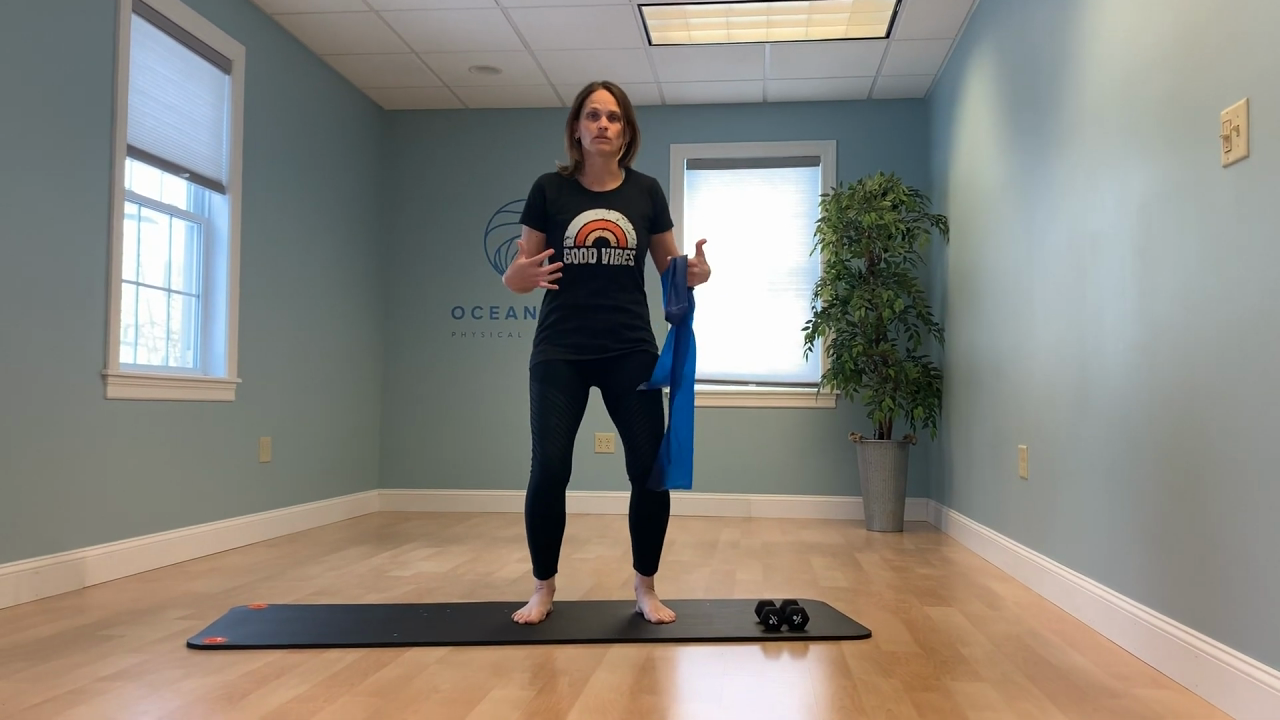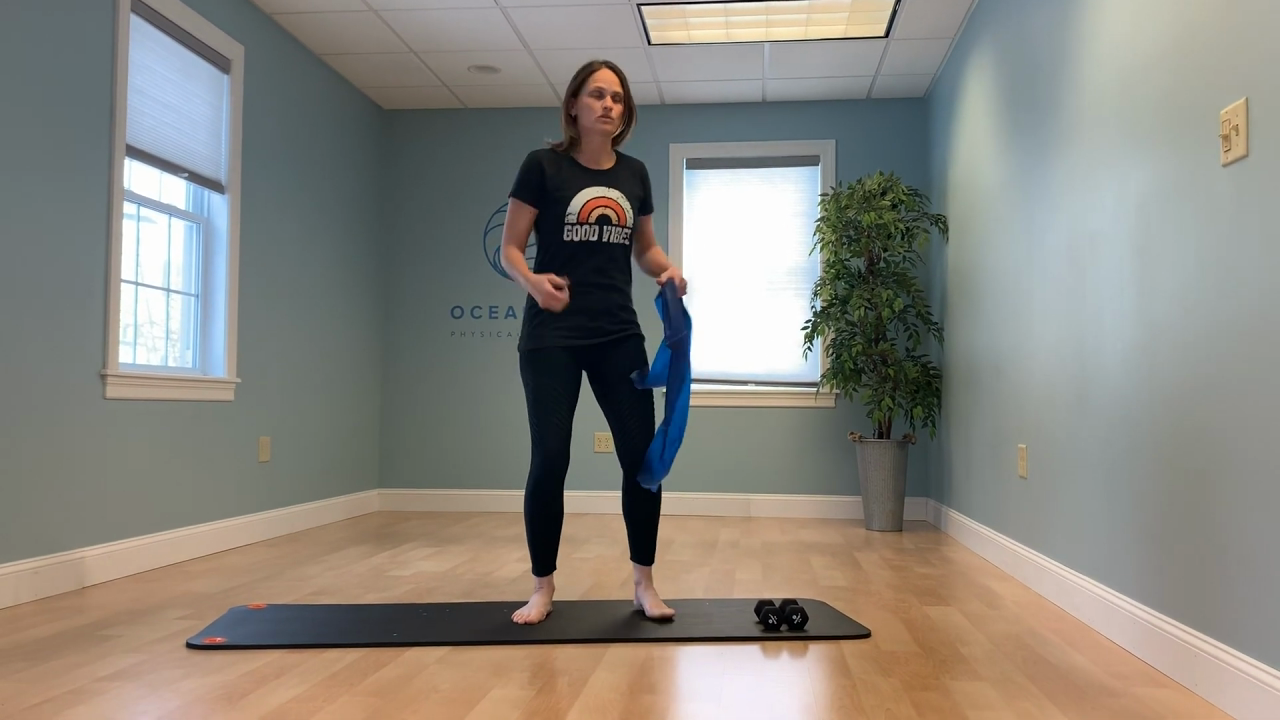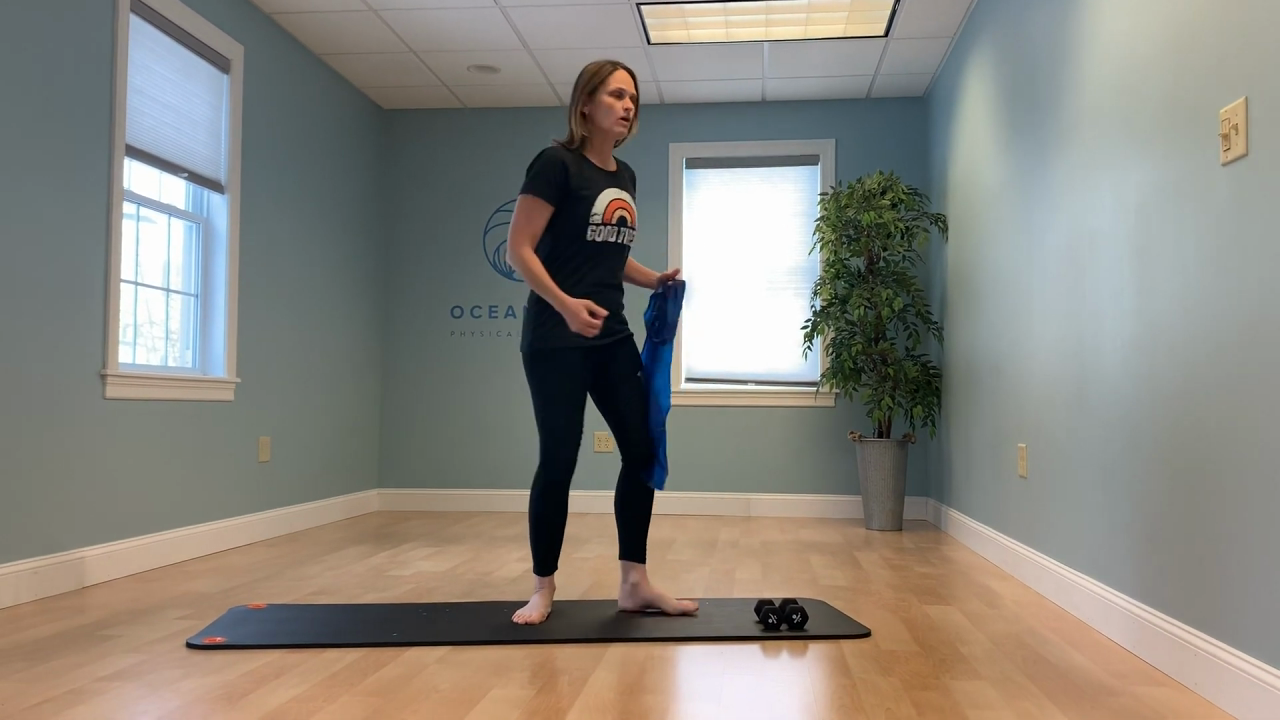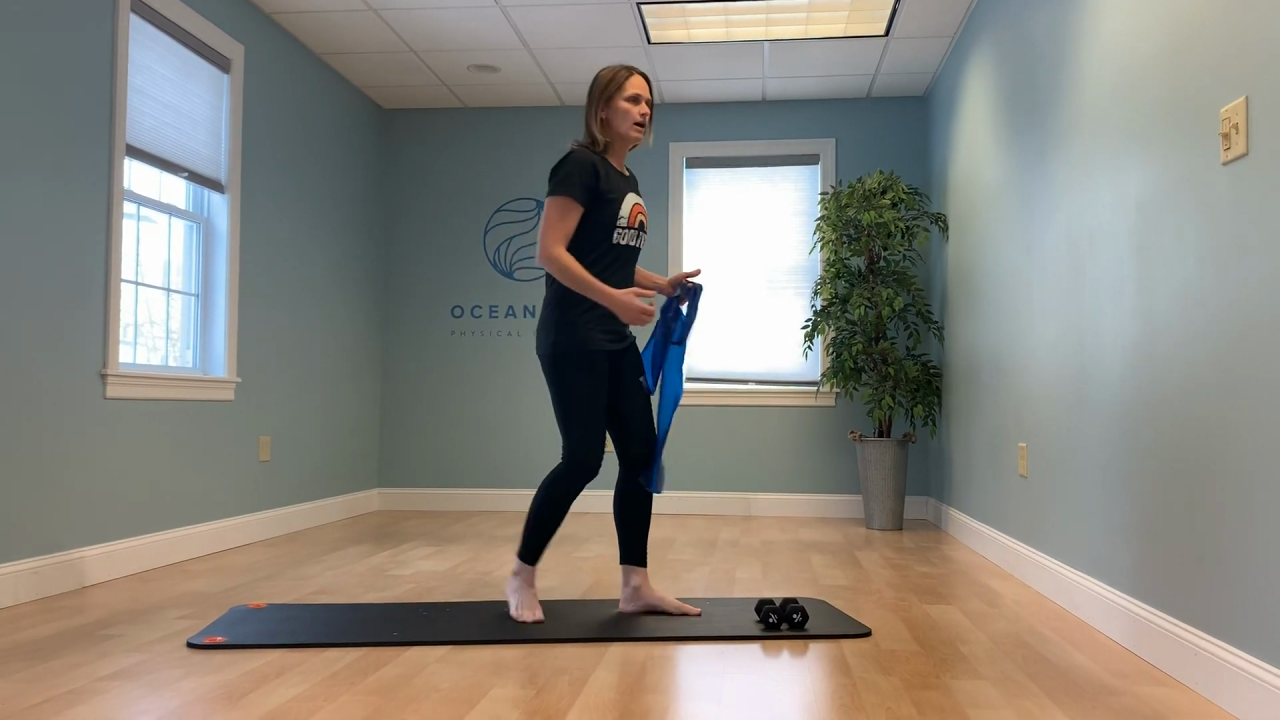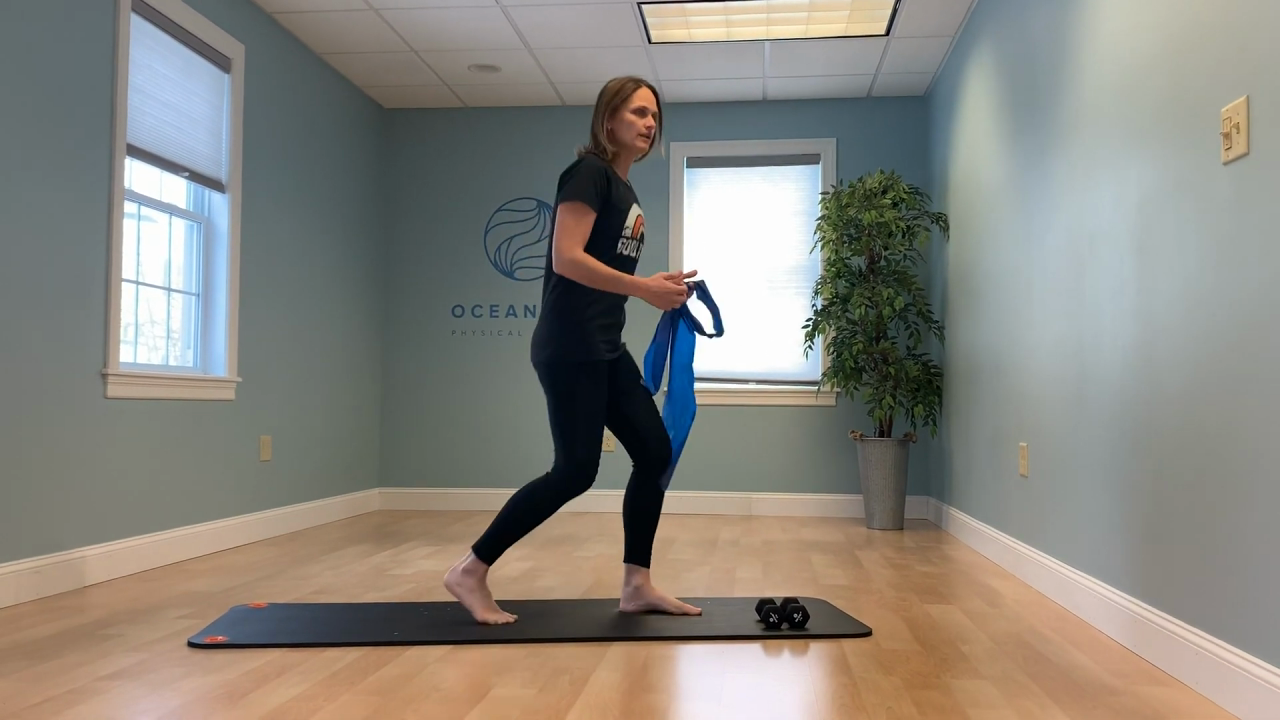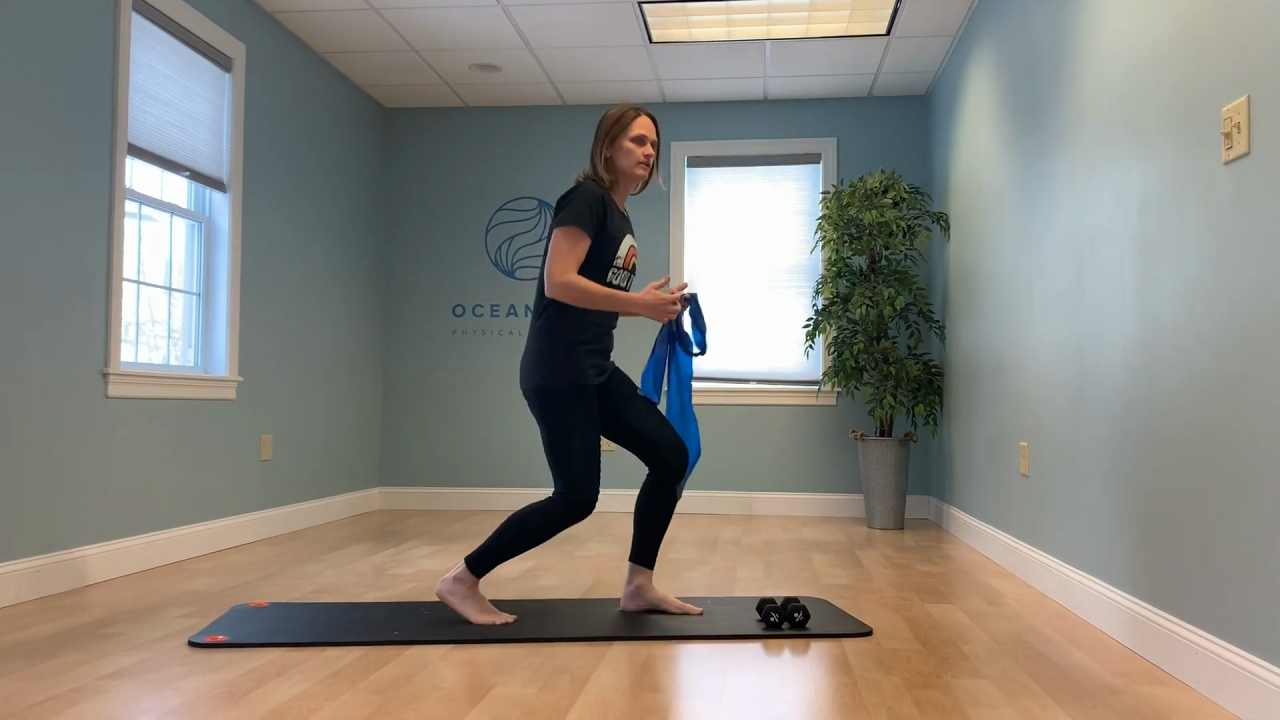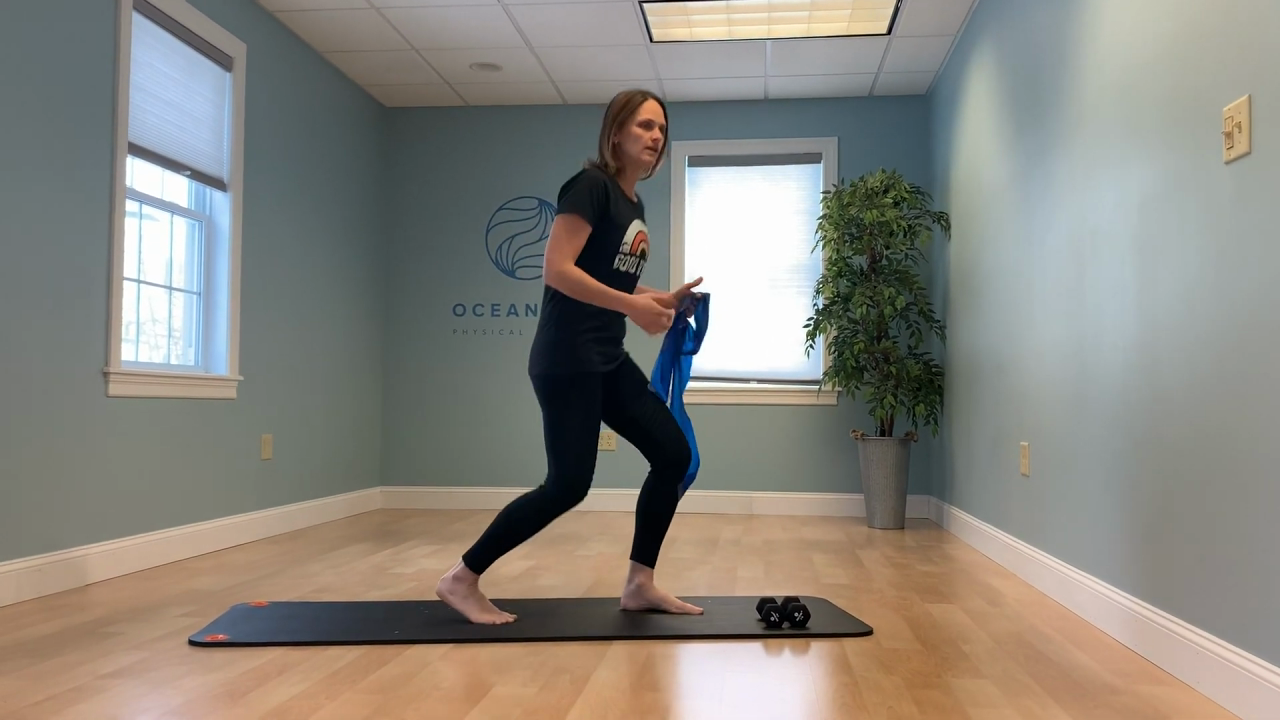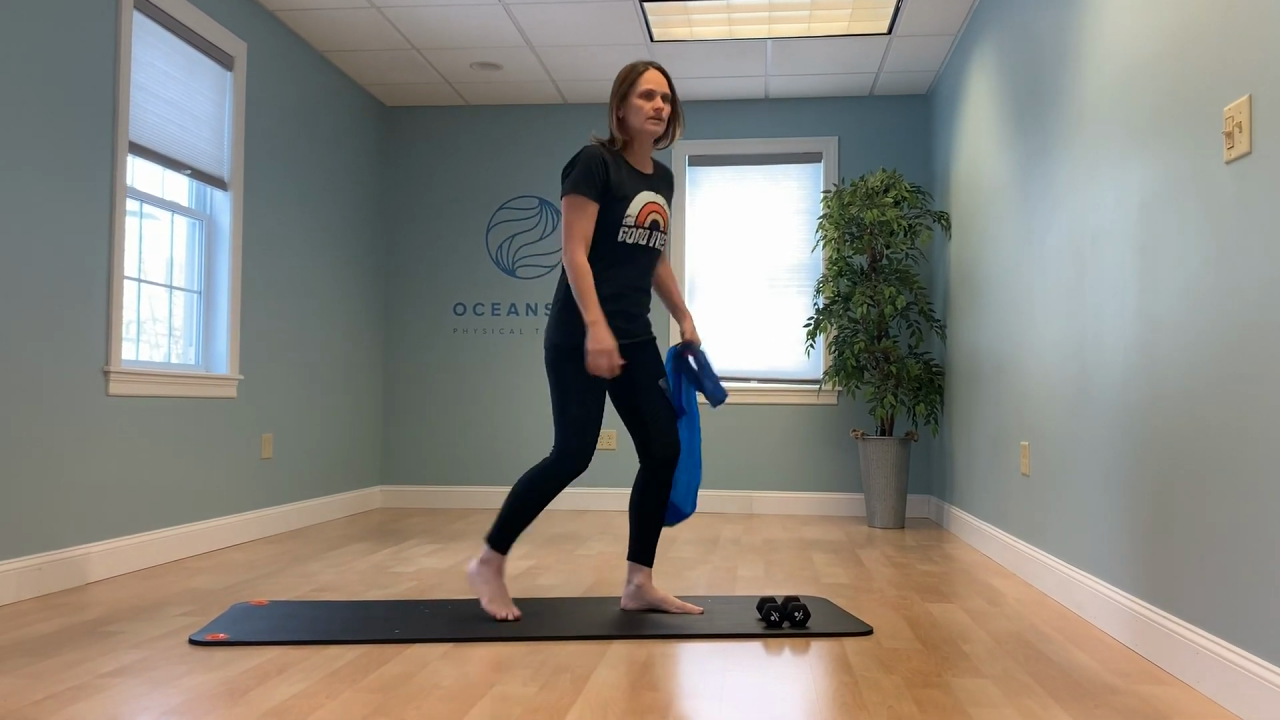
dt=0.2s
person 1, frame 1
left shoulder: (646, 192)
right shoulder: (550, 190)
left elbow: (667, 264)
right elbow: (519, 272)
left wrist: (695, 270)
right wrist: (519, 278)
left hip: (630, 351)
right hip: (559, 352)
left knee: (650, 468)
right knee: (548, 468)
left ankle: (645, 588)
right ankle: (543, 588)
person 1, frame 2
left shoulder: (635, 173)
right shoulder: (543, 166)
right elbow: (510, 247)
left wrist: (667, 272)
right wrist: (532, 283)
left hip: (618, 334)
right hip: (552, 336)
left knee: (641, 452)
right knee: (551, 459)
left ankle: (644, 579)
right ankle: (542, 587)
person 1, frame 3
left shoulder: (624, 175)
right shoulder: (555, 163)
right elbow: (519, 249)
left wrist: (655, 279)
right wrist: (563, 304)
left hip: (611, 337)
right hip: (555, 338)
left knee: (642, 450)
right knee: (559, 457)
left ankle: (635, 583)
right ankle: (543, 589)
person 1, frame 4
left shoulder: (626, 176)
right shoulder: (579, 165)
right elbow: (551, 252)
left wrist: (664, 284)
right wrist: (611, 297)
left hip: (614, 341)
right hip: (571, 338)
left knee: (639, 456)
right knee: (583, 460)
left ankle: (636, 586)
right ankle: (522, 575)
person 1, frame 5
left shoulder: (624, 187)
right shoulder: (590, 172)
right elbow: (567, 259)
left wrist: (658, 290)
right wrist: (644, 289)
left hip: (603, 347)
right hip: (570, 346)
left knee: (654, 451)
right knee: (575, 470)
left ankle: (636, 584)
right ankle: (471, 571)
person 1, frame 6
left shoulder: (620, 216)
right shoulder: (586, 198)
right elbow: (557, 282)
left wrist: (655, 303)
right wrist: (637, 303)
left hip: (596, 371)
right hip: (558, 370)
left knee: (671, 457)
right knee: (576, 498)
left ankle: (639, 585)
right ankle: (462, 580)
person 1, frame 7
left shoulder: (635, 204)
right shoulder: (590, 186)
right elbow: (556, 268)
left wrist: (666, 301)
right wrist: (633, 307)
left hip: (610, 361)
right hip: (567, 359)
left knee: (674, 455)
right knee: (568, 485)
left ankle: (639, 584)
right ankle: (461, 579)
person 1, frame 8
left shoulder: (663, 178)
right shoulder: (591, 164)
right elbow: (573, 251)
left wrist: (683, 317)
right wrist: (594, 326)
left hip: (633, 338)
right hip: (581, 336)
left knee: (664, 450)
right knee: (573, 455)
left ankle: (639, 582)
right ankle: (489, 562)
